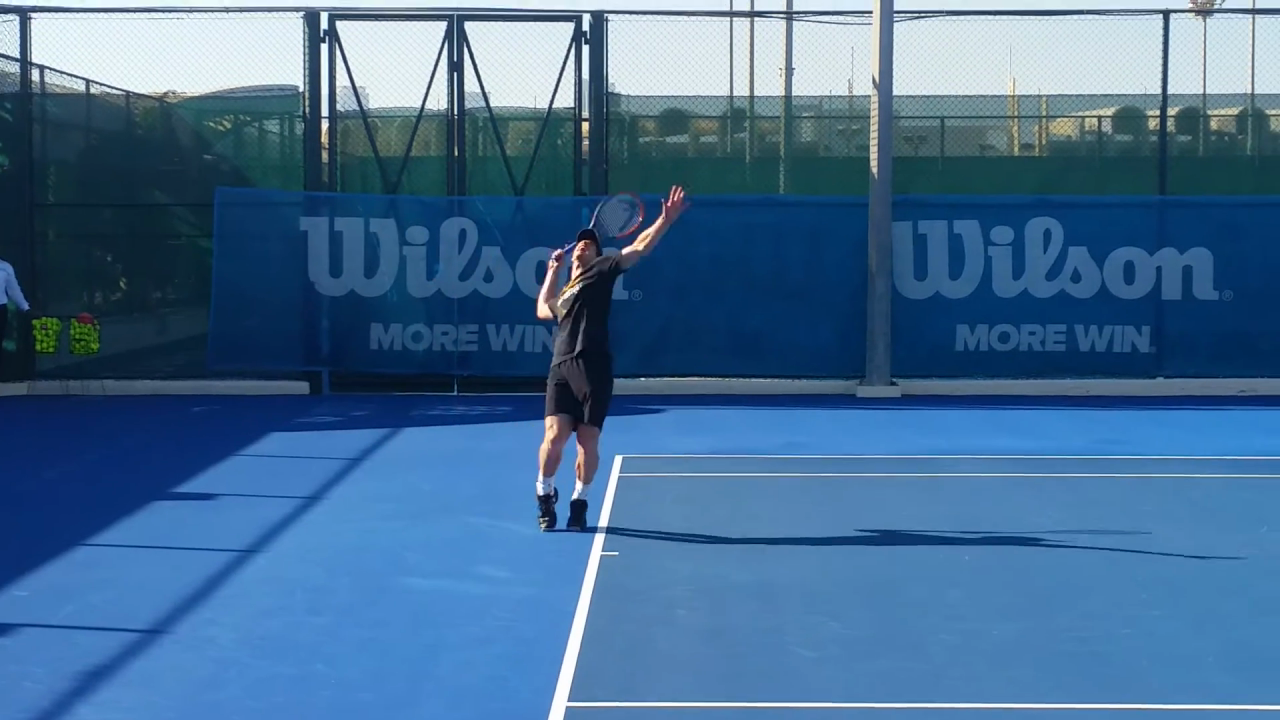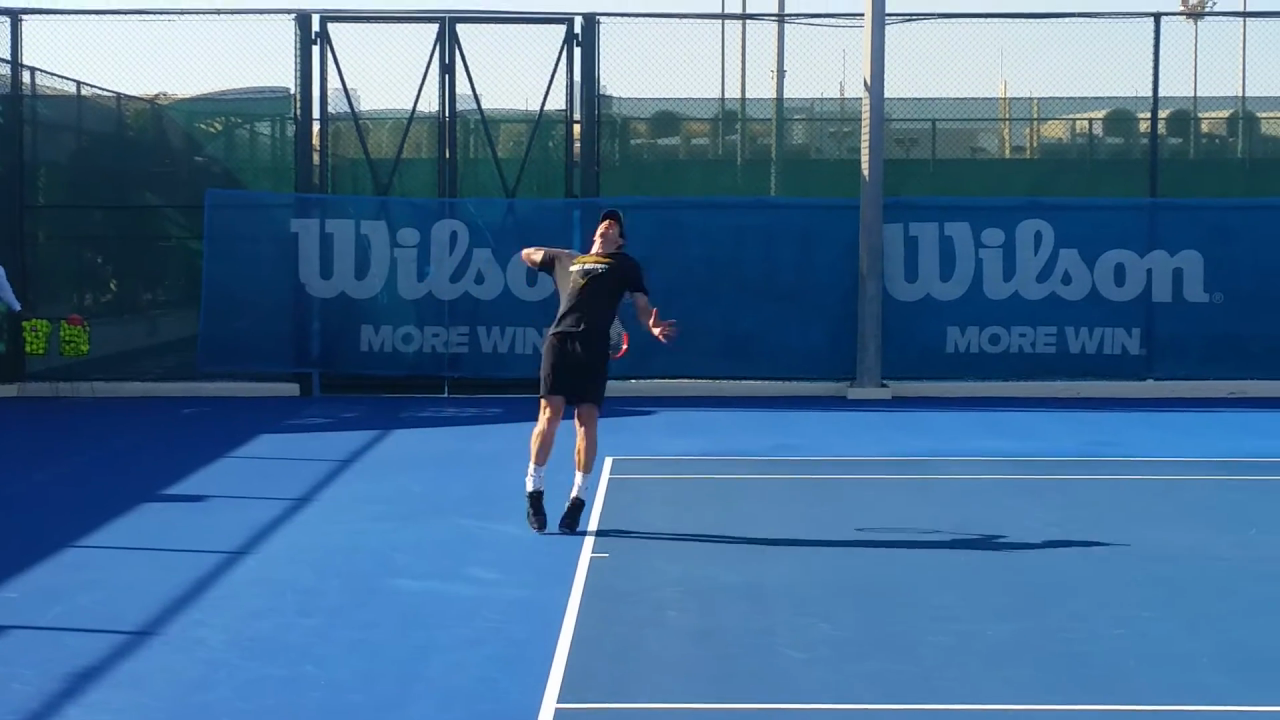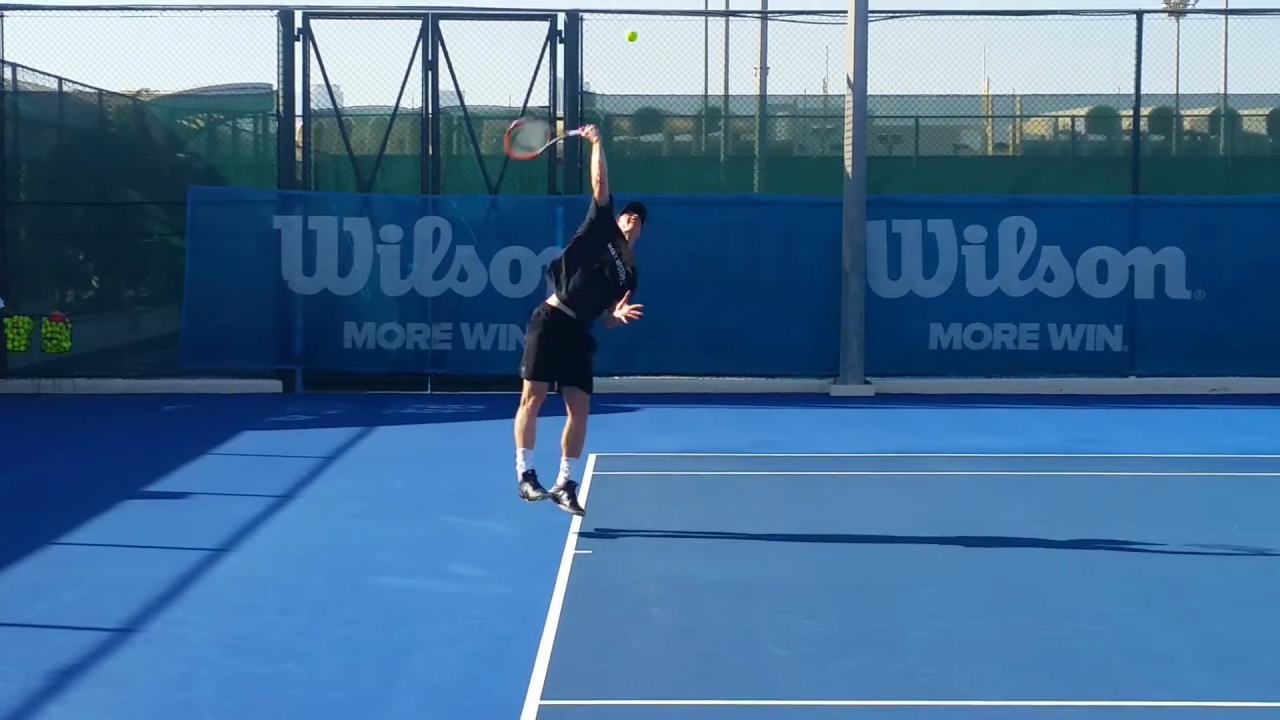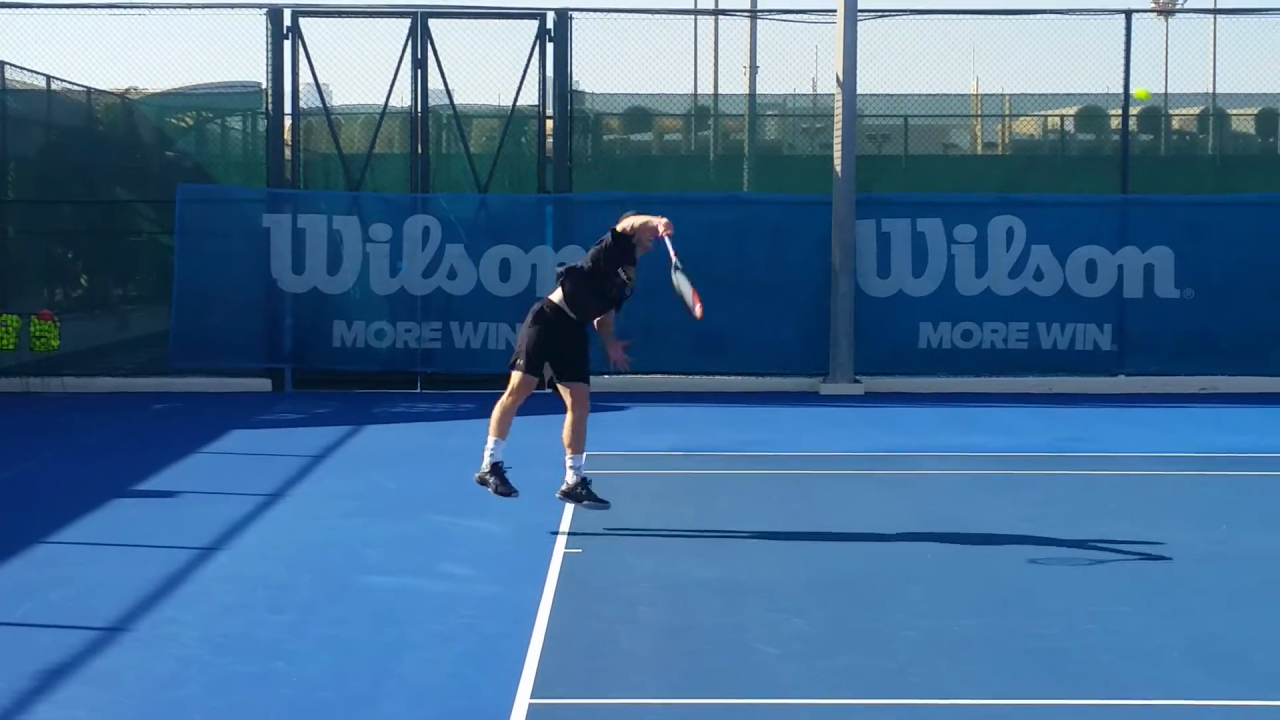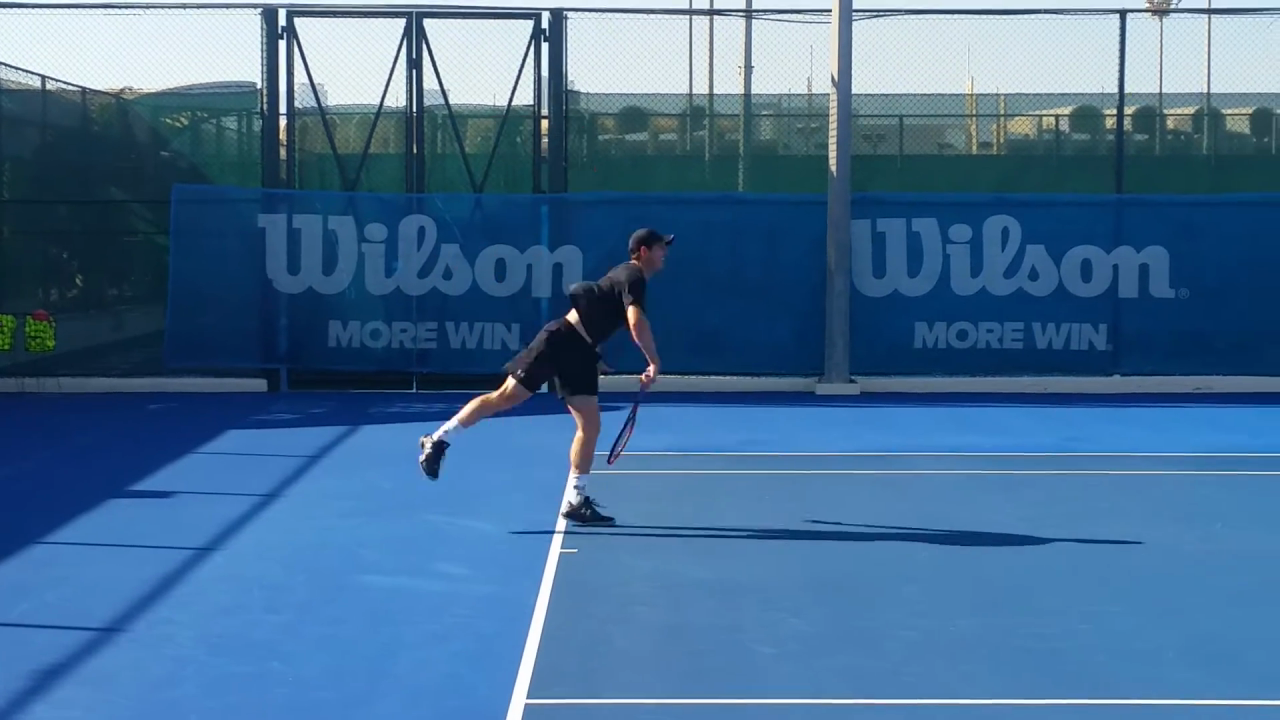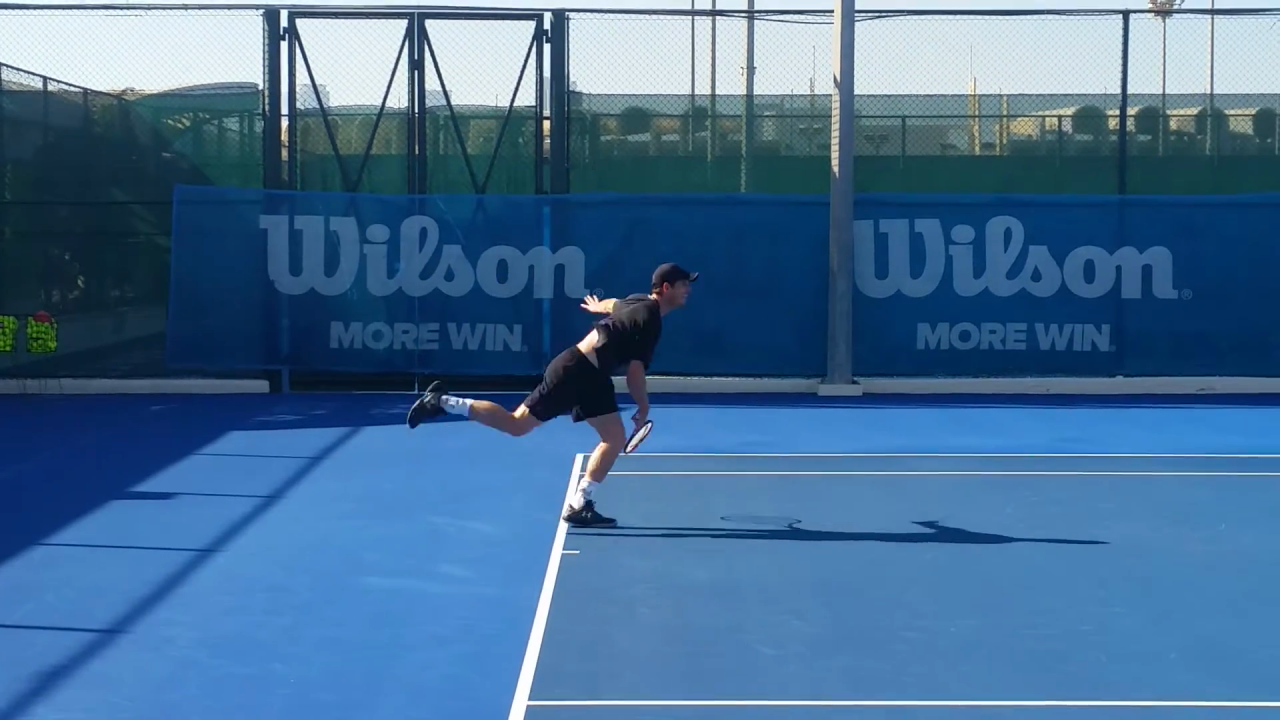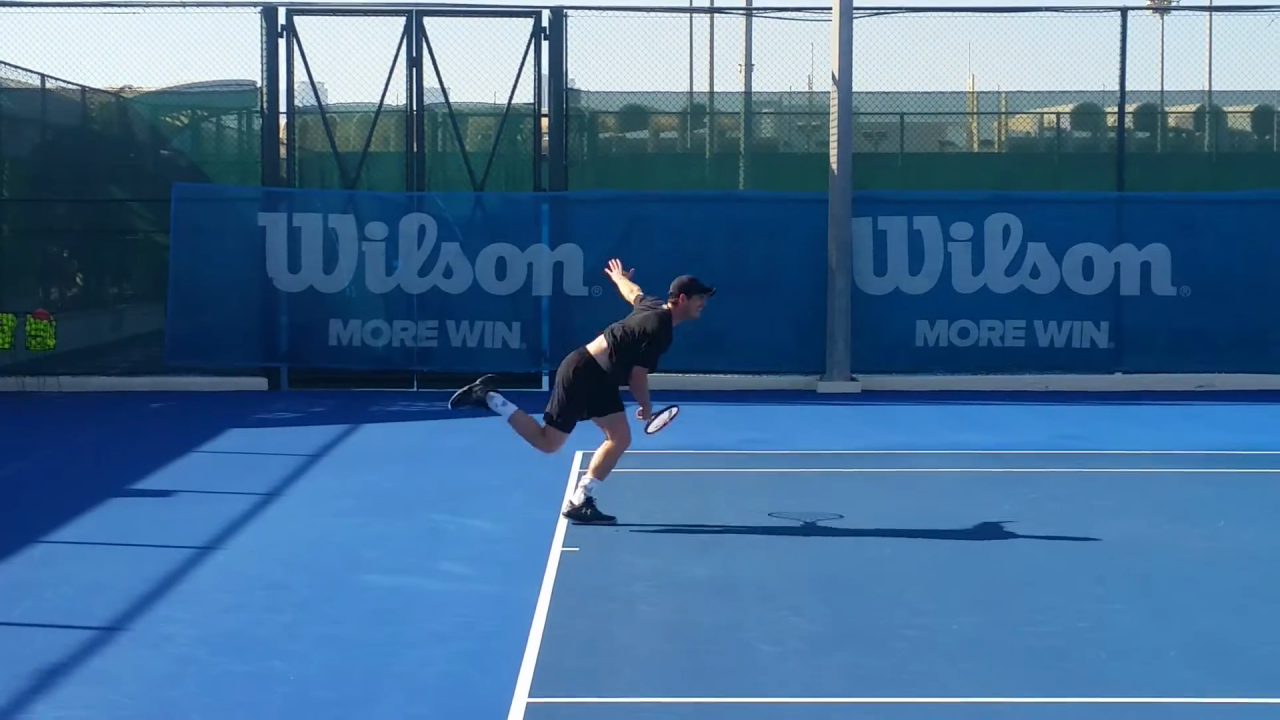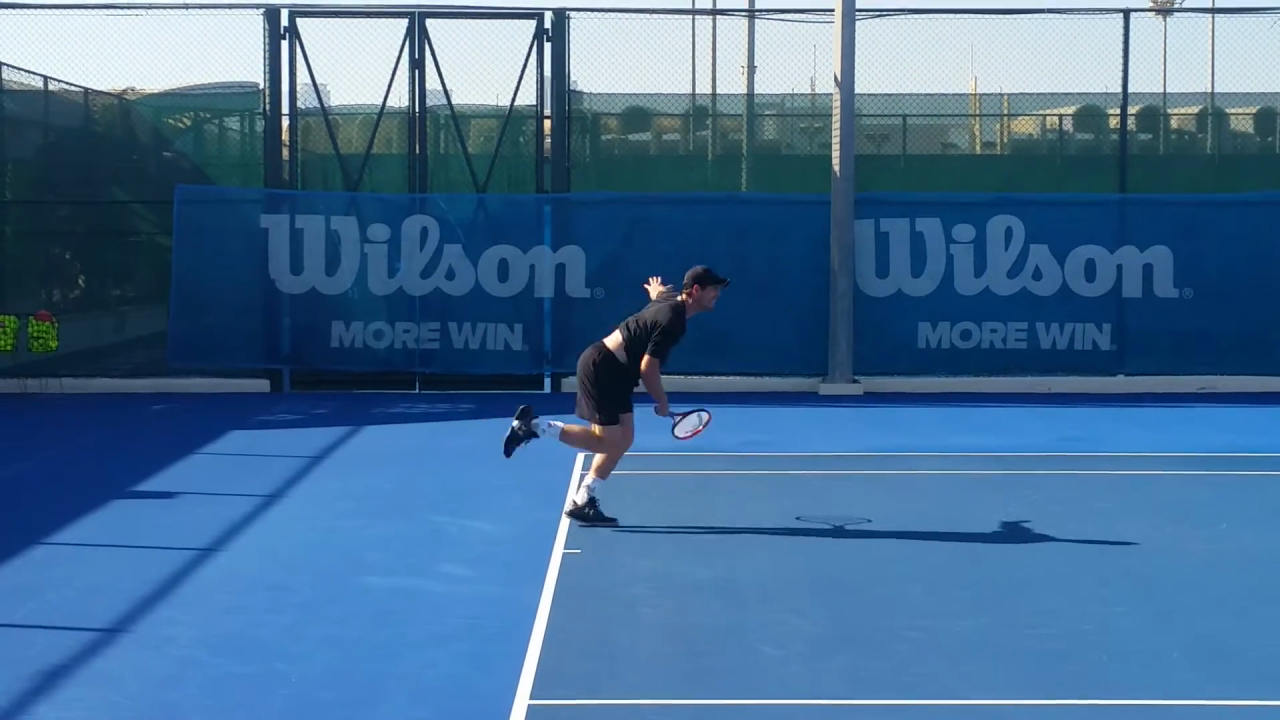
dt=0.1s
person 1, frame 1
left shoulder: (602, 268)
right shoulder: (561, 290)
left elbow: (641, 248)
right elbow: (542, 310)
left wrist: (667, 218)
right wrist: (552, 270)
left hip: (591, 369)
right hip: (561, 368)
left knee: (587, 443)
right knee: (554, 439)
left ankle: (578, 501)
right ankle: (545, 496)
person 1, frame 2
left shoulder: (623, 265)
right shoulder: (566, 259)
left elbow: (643, 306)
right elbow: (528, 256)
left wrist: (654, 326)
right wrist: (539, 255)
left hip: (594, 351)
right hip: (563, 343)
left knee: (588, 425)
right knee: (549, 417)
left ankle: (576, 502)
right ankle: (534, 492)
person 1, frame 3
left shoulder: (627, 272)
right shoulder: (602, 227)
left elbow: (608, 317)
right elbow: (600, 185)
left wrist: (619, 313)
right wrist: (597, 143)
left hip: (578, 334)
right hip: (549, 321)
left knee: (579, 411)
right knee: (532, 398)
left ankle: (565, 484)
right ankle: (526, 475)
person 1, frame 4
left shoulder: (626, 279)
right shoulder: (618, 247)
right elbow: (632, 221)
left wrist: (612, 345)
right wrist: (659, 222)
left hip: (572, 332)
right hip: (549, 319)
left knee: (579, 407)
right knee: (518, 391)
left ankle: (574, 482)
right ankle: (491, 466)
person 1, frame 5
left shoulder: (624, 276)
right shoulder: (634, 276)
right elbow: (637, 323)
right wrist: (654, 362)
left hip: (576, 349)
right hip: (558, 342)
left knee: (591, 425)
right knee: (502, 399)
left ankle: (577, 500)
right ankle: (437, 441)
person 1, frame 6
left shoulder: (639, 302)
right shoulder: (650, 322)
left elbow: (613, 305)
right elbow: (635, 375)
left wrist: (599, 308)
right wrist: (644, 409)
left hip: (590, 375)
right hip: (575, 373)
left knee: (615, 440)
right knee: (516, 424)
left ankle: (580, 505)
right ankle: (444, 402)
person 1, frame 7
left shoulder: (654, 306)
right shoulder: (660, 330)
left elbow: (633, 293)
right elbow: (637, 378)
left wrist: (620, 278)
right wrist: (646, 405)
left hip: (600, 376)
right hip: (583, 372)
left knee: (620, 438)
right knee: (547, 443)
left ankle: (580, 501)
right ankle: (488, 395)
person 1, frame 8
left shoulder: (673, 304)
right shoulder: (674, 324)
left elbow: (659, 294)
right elbow: (648, 369)
left wrist: (658, 289)
right wrist: (661, 401)
left hip: (602, 365)
right hip: (603, 367)
left knee: (621, 440)
right knee: (613, 441)
left ankle: (582, 501)
right ankle: (533, 424)
